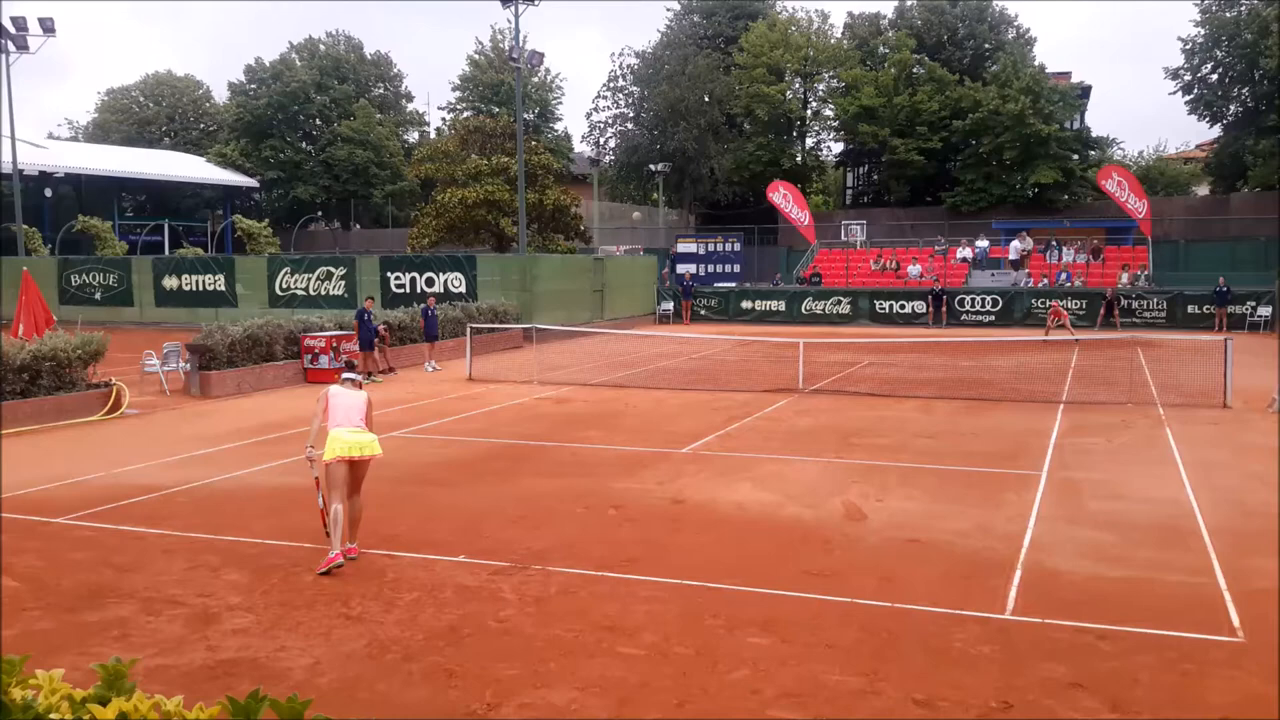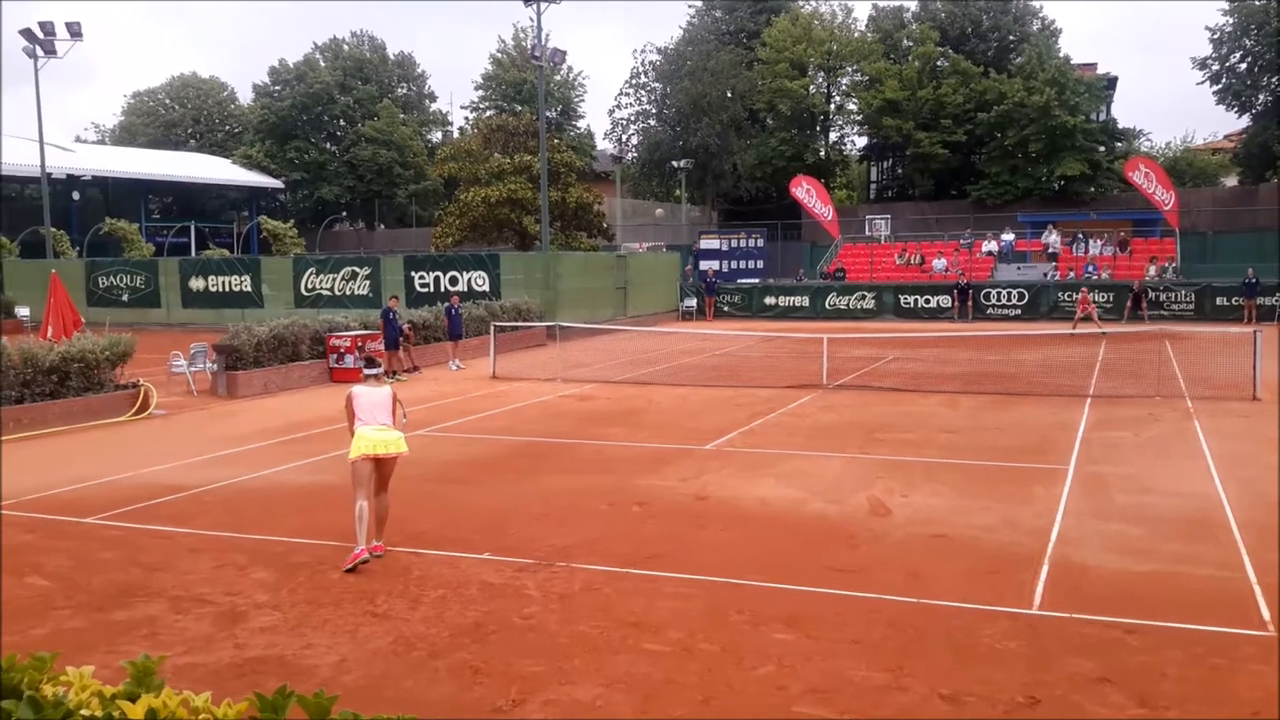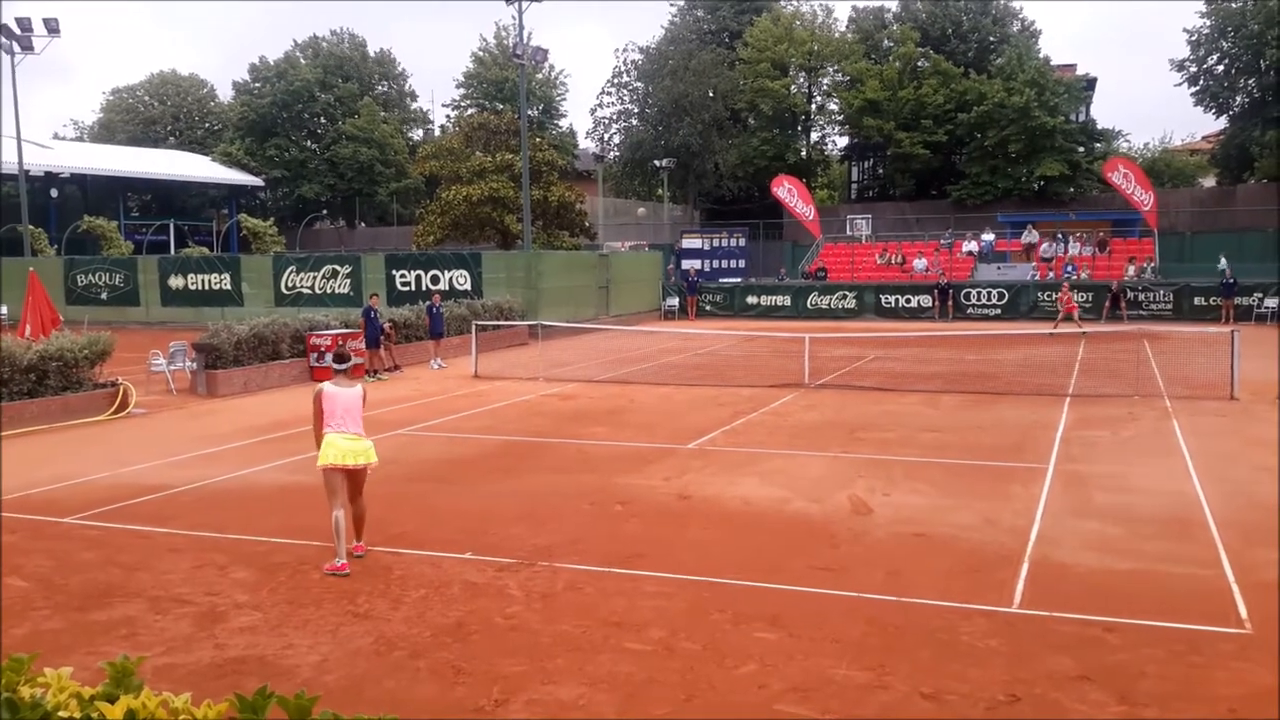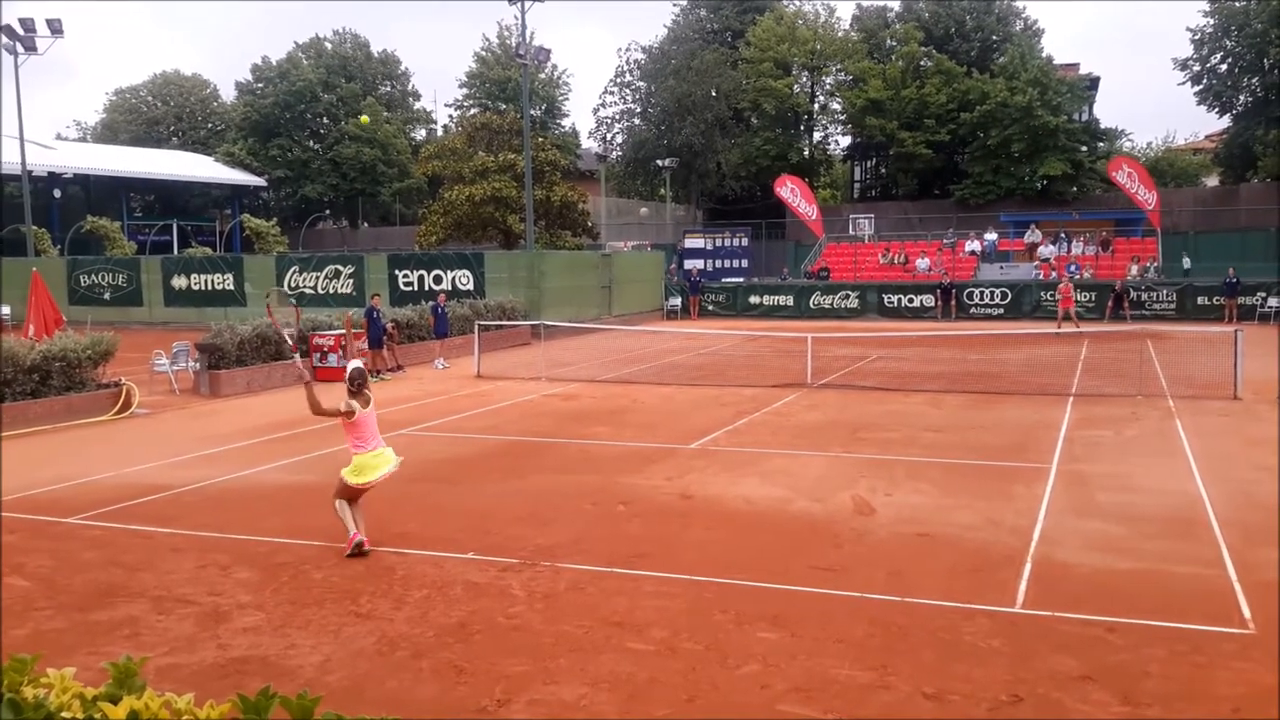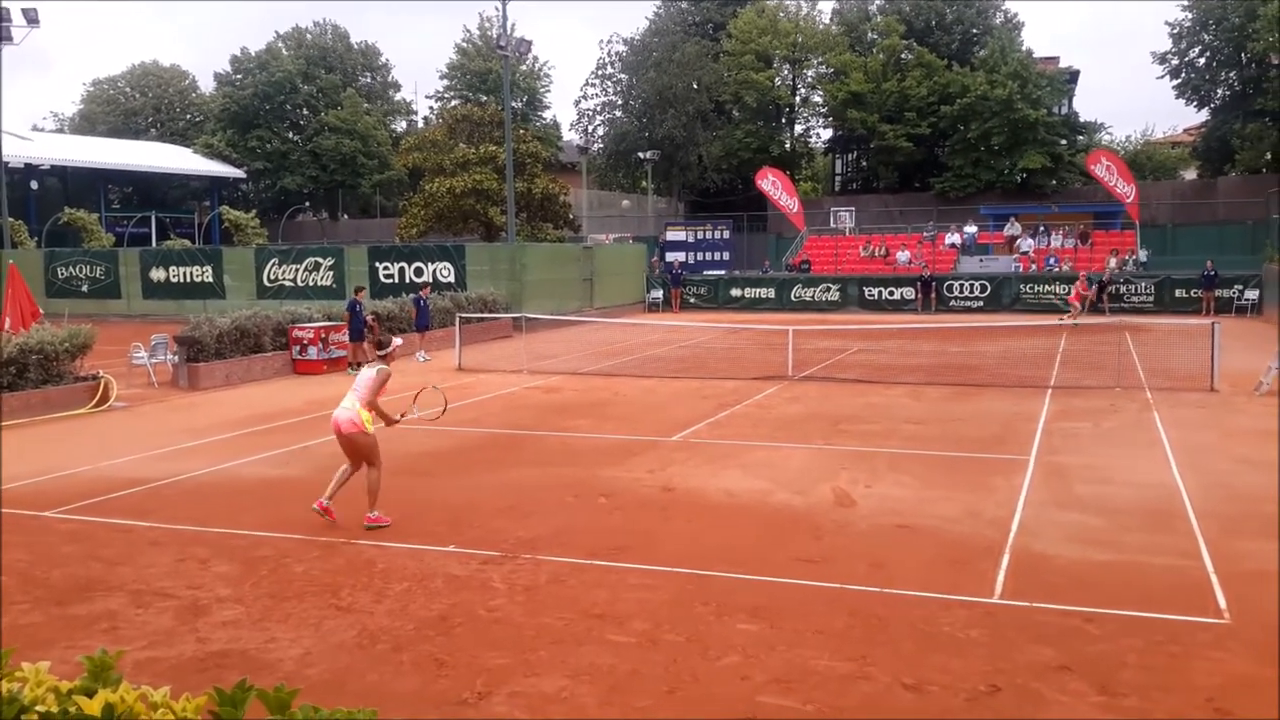
dt=1s
person 1, frame 1
left shoulder: (329, 391)
right shoulder: (365, 396)
left elbow: (317, 418)
left wrist: (310, 446)
left hip: (339, 440)
right hip: (364, 441)
left knee: (336, 499)
right knee: (354, 495)
left ankle: (336, 552)
right ankle: (352, 546)
person 1, frame 2
left shoulder: (353, 392)
right shoulder: (390, 391)
left elbow: (351, 427)
left hip: (364, 439)
right hip: (390, 438)
left knee: (361, 496)
right knee: (381, 493)
left ankle: (361, 548)
right ankle: (378, 544)
person 1, frame 3
left shoulder: (322, 390)
right shoulder: (360, 389)
left elbow: (317, 426)
left wrist: (320, 450)
left hip: (334, 446)
right hip: (359, 445)
left knee: (337, 505)
right knee: (356, 499)
left ankle: (341, 560)
right ankle: (359, 544)
person 1, frame 4
left shoulder: (349, 408)
right shoulder: (367, 395)
left elbow: (317, 410)
right elbow: (356, 364)
left wrist: (308, 384)
right wrist: (348, 336)
left hip: (366, 464)
right hip: (383, 459)
left knee: (339, 498)
right knee: (353, 499)
left ankle: (355, 535)
right ankle: (362, 538)
person 1, frame 5
left shoulder: (370, 367)
right shoulder: (384, 371)
right elbow: (370, 402)
left wrist: (381, 417)
right wrist: (388, 418)
left hip: (340, 417)
right hip: (354, 421)
left knee: (354, 464)
right knee: (374, 466)
left ankle: (324, 502)
right ankle: (372, 515)
